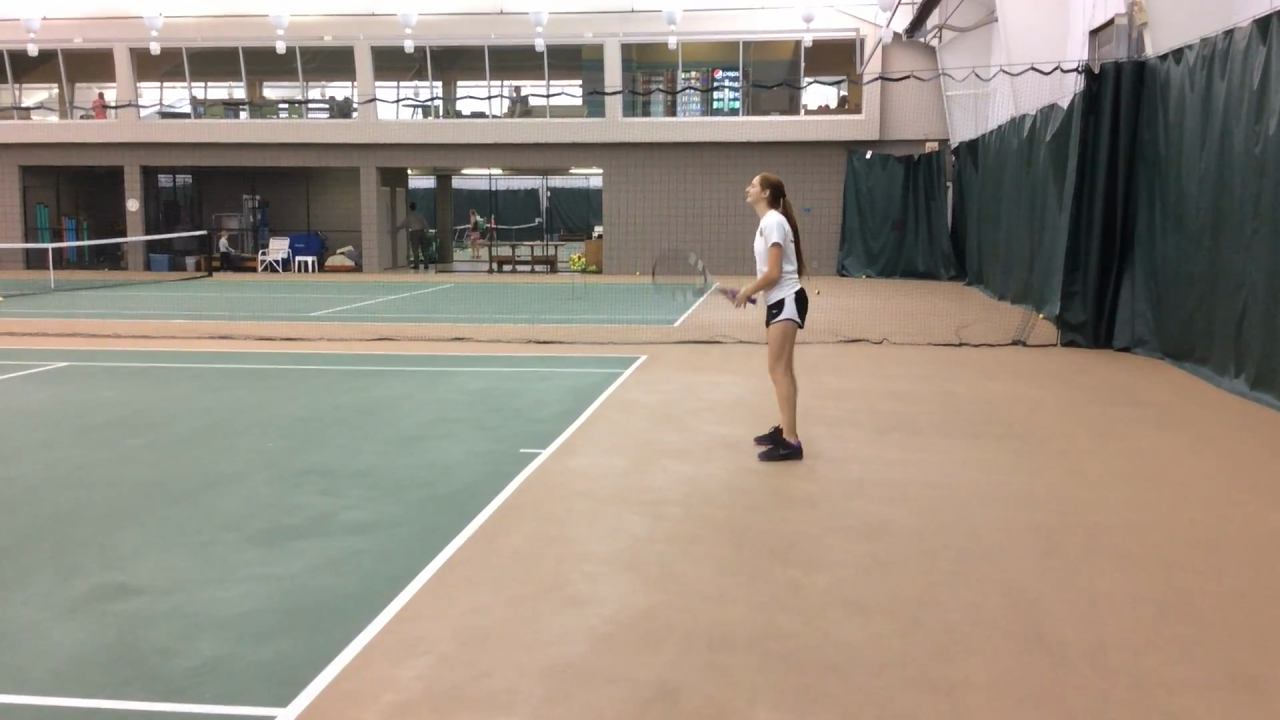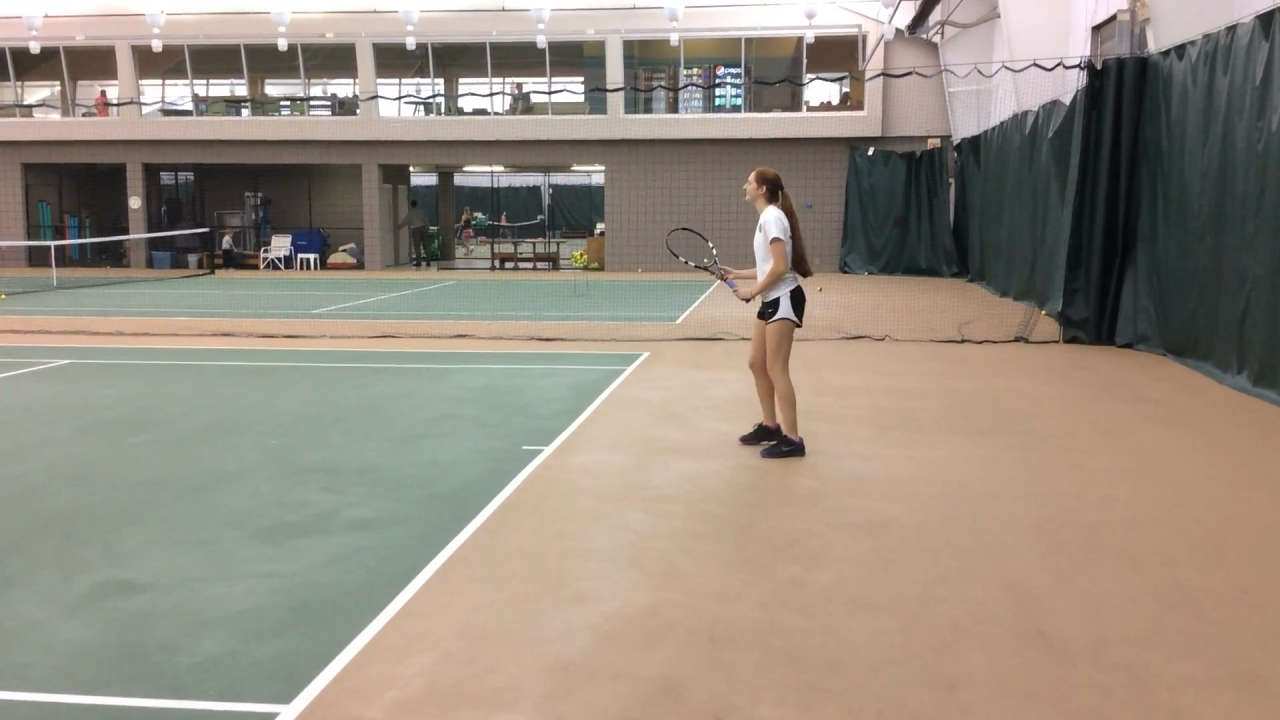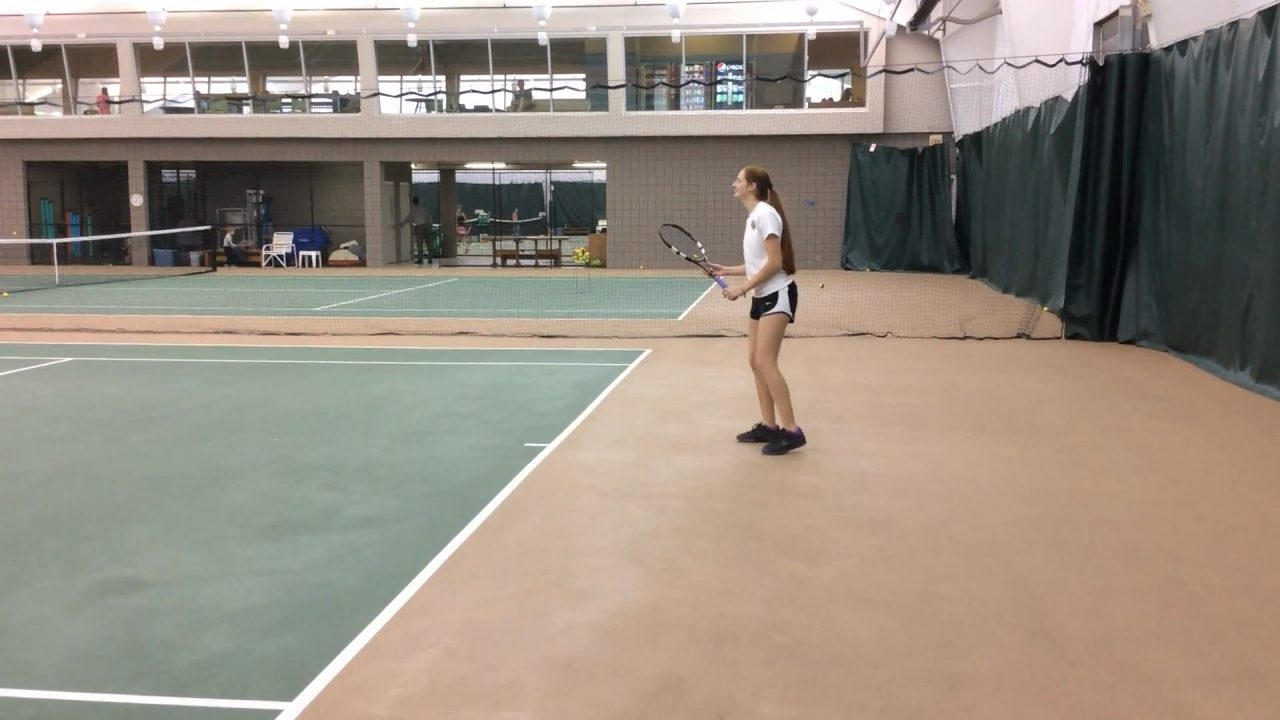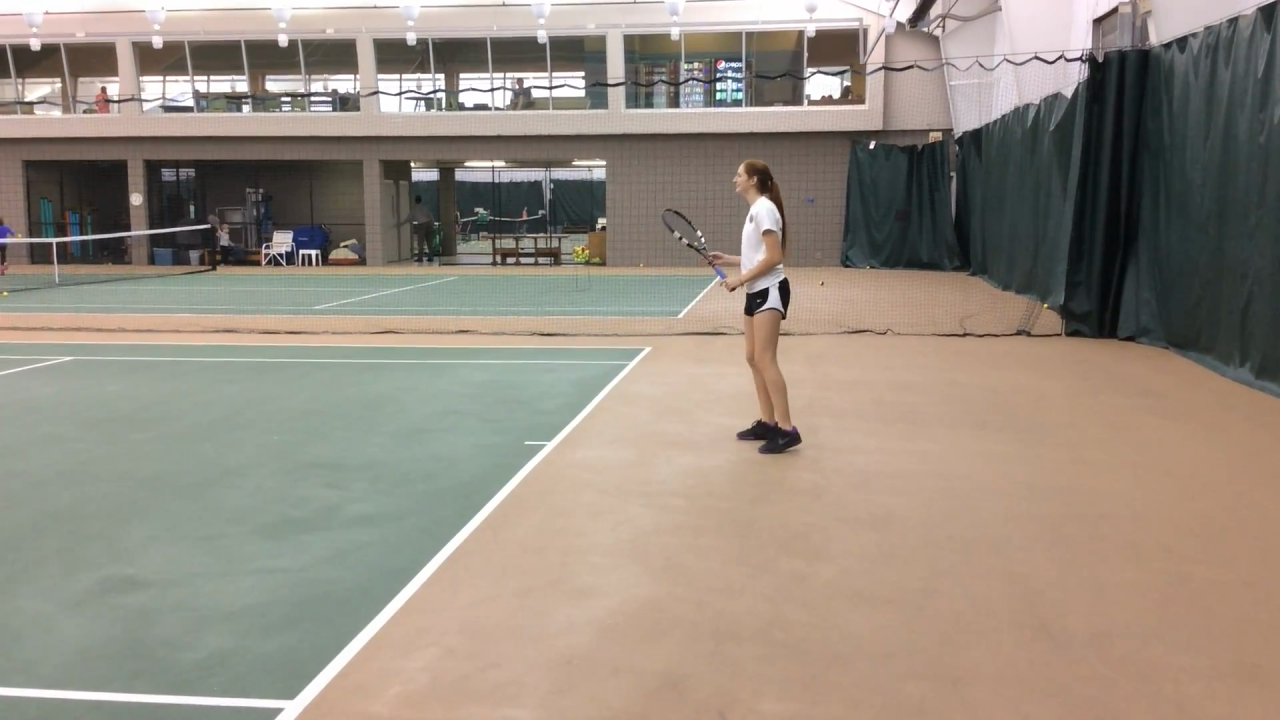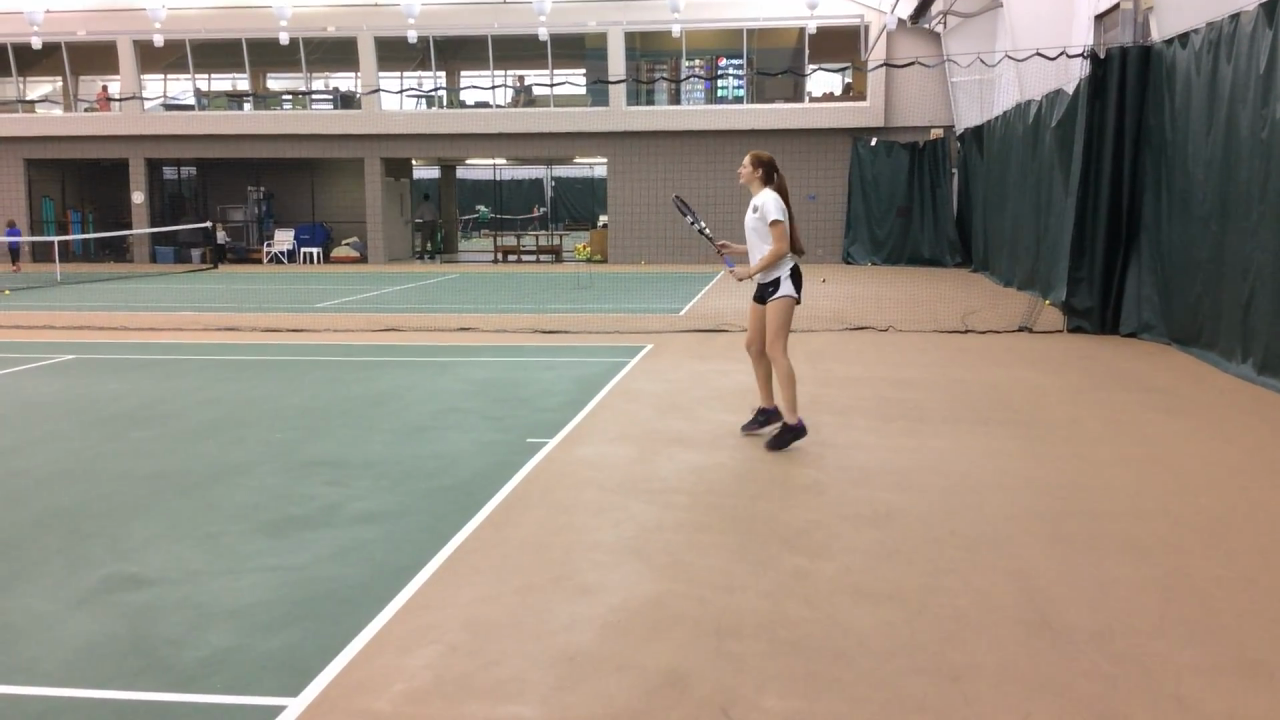
dt=0.4s
person 1, frame 1
left shoulder: (773, 221)
right shoulder: (767, 222)
left elbow: (773, 273)
left wrist: (745, 293)
right wrist: (748, 291)
left hip: (787, 302)
right hip: (778, 302)
left knee: (779, 370)
right knee: (781, 370)
left ankle: (790, 442)
right ankle: (784, 429)
person 1, frame 2
left shoulder: (772, 217)
right shoulder: (766, 217)
left elbow: (780, 267)
left wrist: (753, 291)
right wrist: (737, 274)
left hip: (783, 300)
right hip: (771, 301)
left knee: (776, 369)
right knee: (756, 363)
left ankle: (793, 440)
right ankle: (770, 425)
person 1, frame 3
left shoulder: (765, 214)
right shoulder: (753, 216)
left elbow: (774, 263)
left wrist: (742, 288)
right wrist: (726, 270)
left hip: (777, 295)
right hip: (762, 297)
left knee: (765, 362)
right knee: (756, 362)
left ankle: (792, 430)
right ankle: (769, 426)
person 1, frame 4
left shoulder: (764, 208)
right shoulder: (755, 209)
left elbow: (772, 258)
left wrist: (739, 279)
right wrist: (727, 259)
left hip: (770, 291)
right hip: (756, 292)
left knee: (764, 360)
right knee: (754, 359)
left ankle: (786, 430)
right ankle: (768, 422)
person 1, frame 5
left shoulder: (770, 200)
right shoulder: (756, 201)
left elbow: (781, 247)
left wrist: (749, 270)
right wrist: (734, 248)
left hip: (782, 281)
right hip: (765, 282)
left knee: (775, 350)
right knee: (753, 346)
left ankle: (791, 422)
right ankle: (768, 408)
